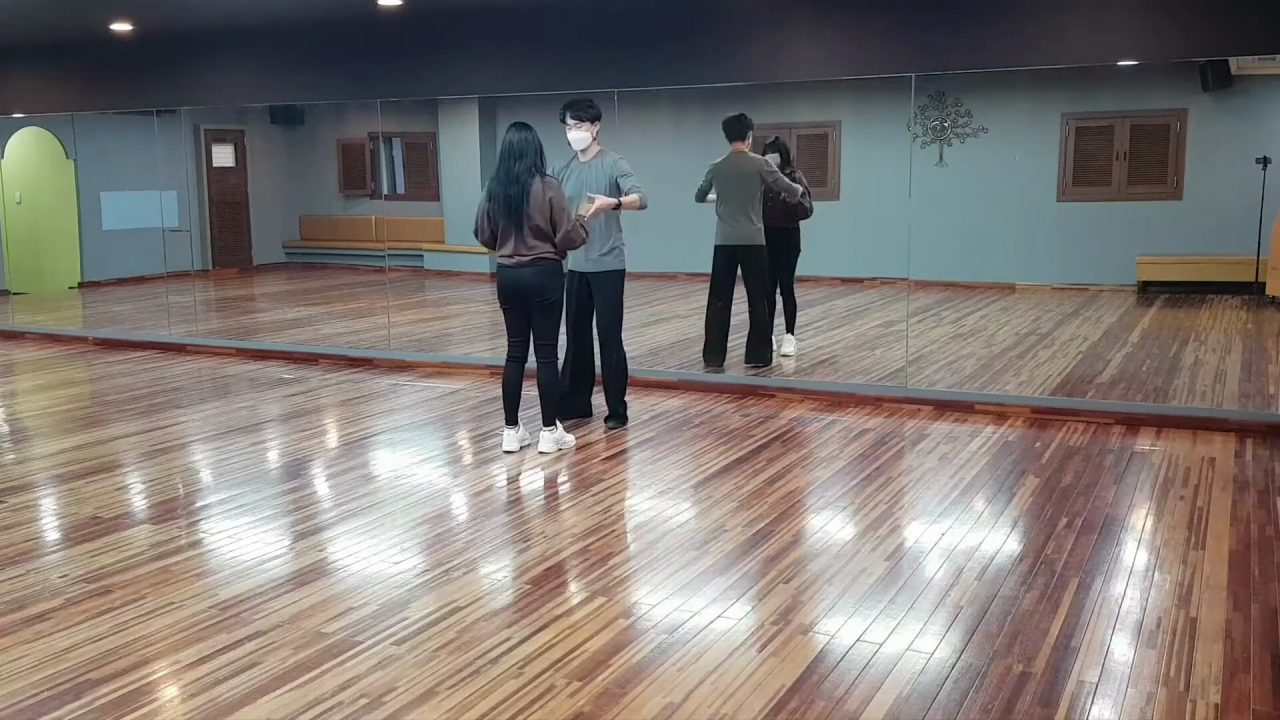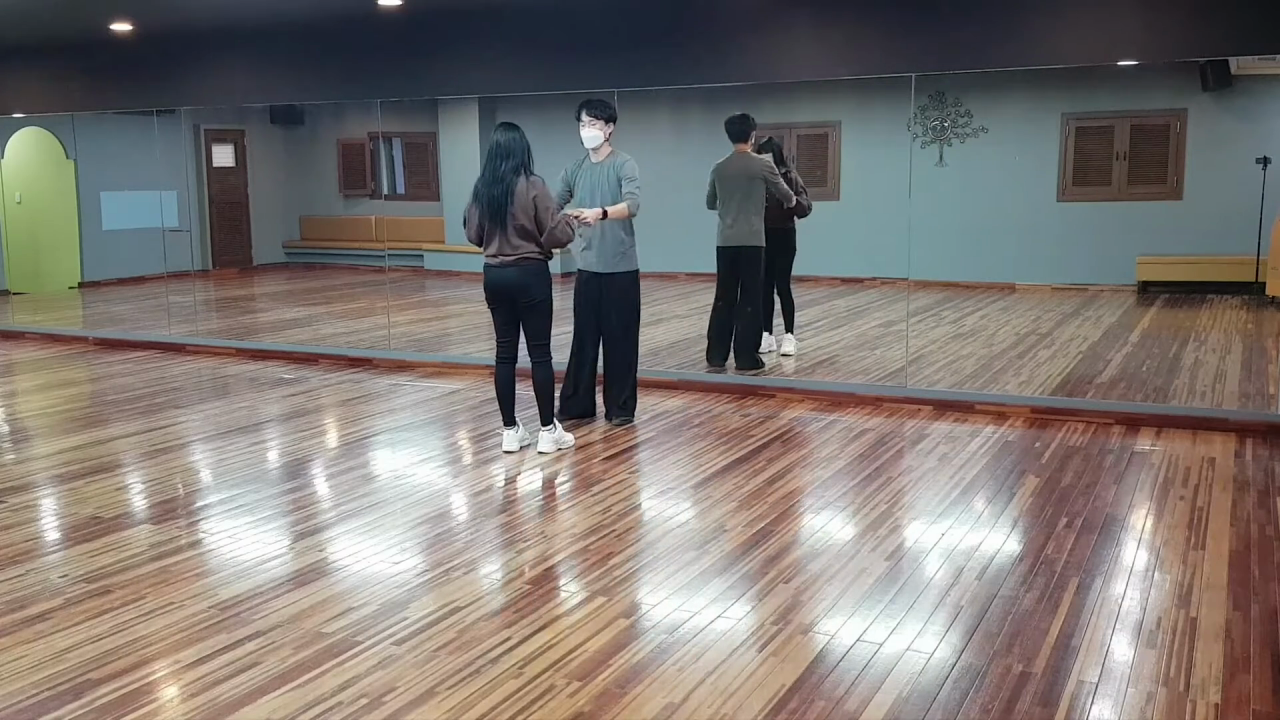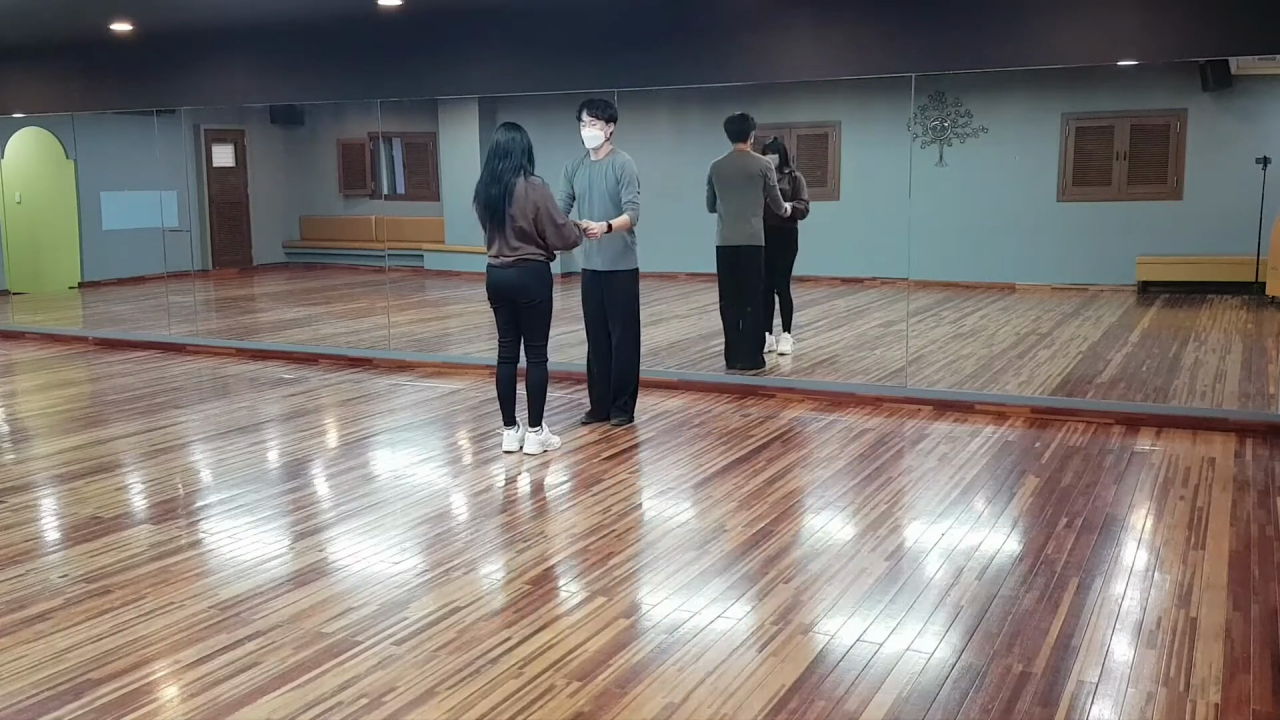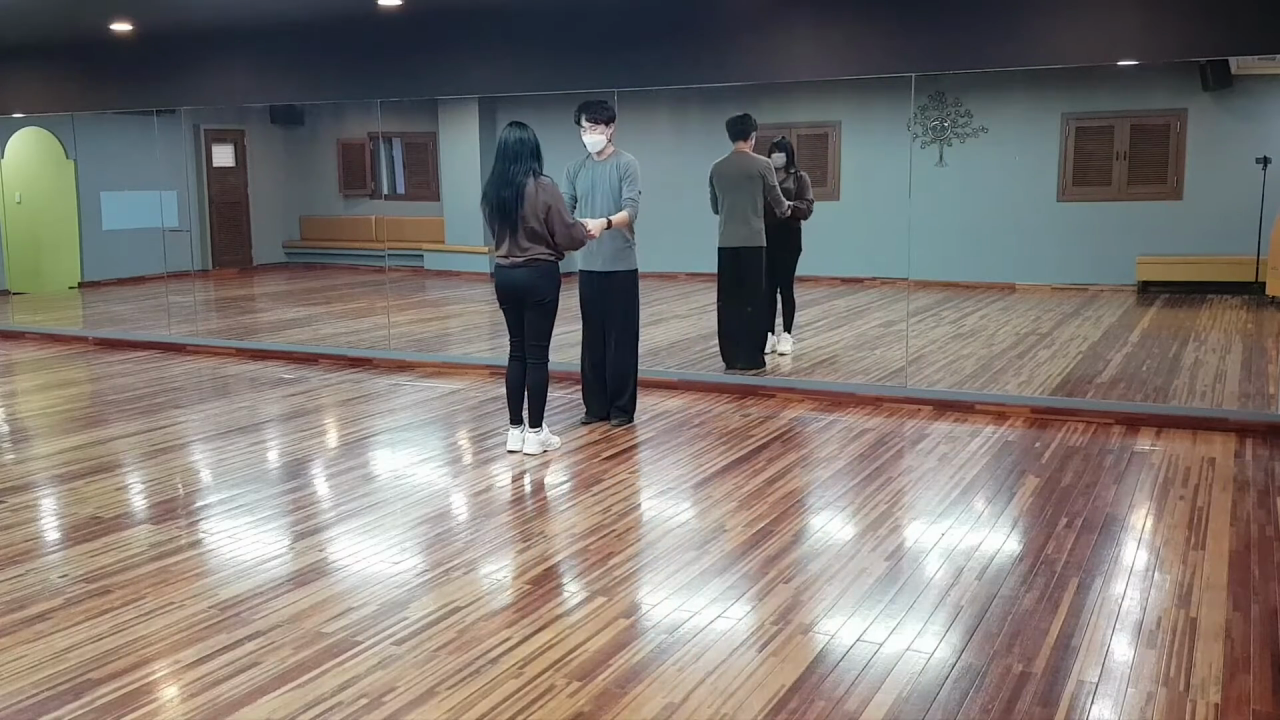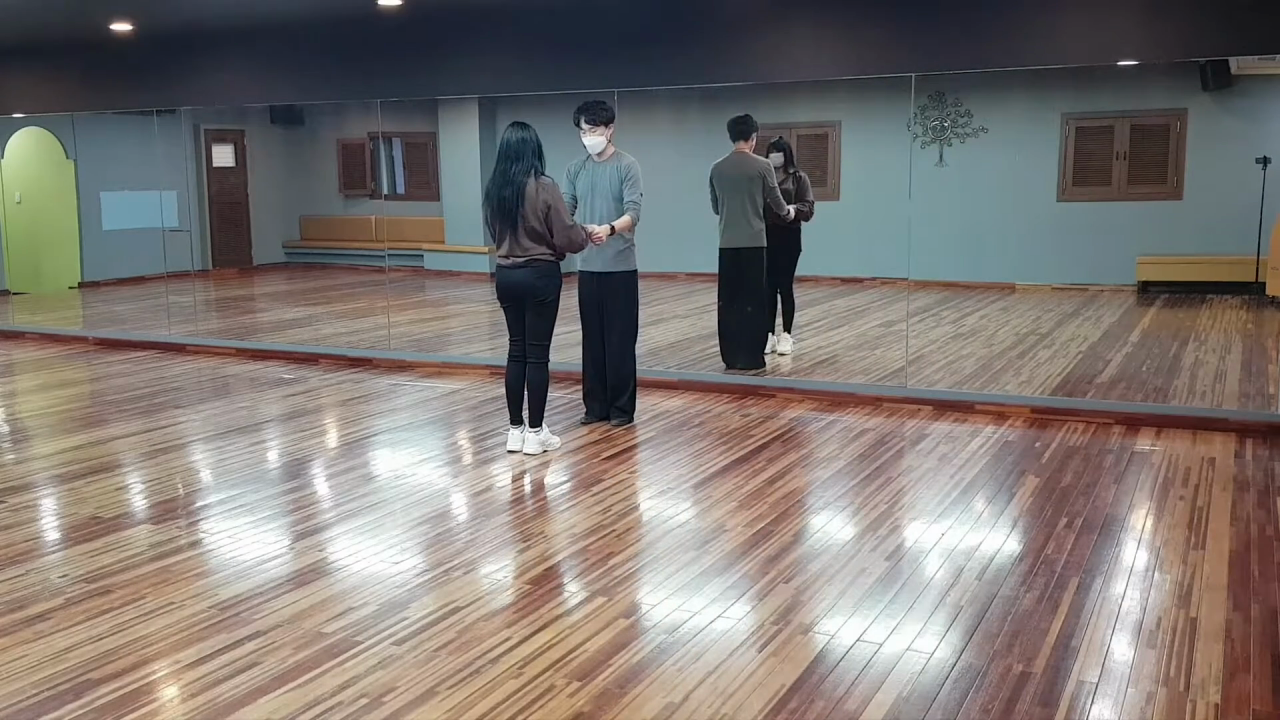
dt=0.4s
person 1, frame 1
left shoulder: (494, 189)
right shoulder: (547, 186)
left elbow: (484, 236)
right elbow: (569, 238)
right wrist: (582, 217)
left hip: (507, 275)
right hip: (542, 274)
left knee: (515, 351)
right knee: (546, 353)
left ankle: (512, 431)
right ankle: (550, 432)
person 1, frame 2
left shoulder: (482, 188)
right shoulder: (532, 185)
left elbow: (473, 234)
right elbow: (557, 235)
right wrist: (570, 220)
left hip: (494, 275)
right hip: (529, 274)
left knee: (505, 352)
right knee: (539, 353)
left ankle: (510, 431)
right ankle: (549, 431)
person 1, frame 3
left shoulder: (484, 189)
right shoulder: (533, 187)
right elbow: (561, 234)
right wrist: (577, 230)
left hip: (497, 274)
right hip: (530, 275)
left knee: (507, 352)
right knee: (536, 355)
left ankle: (511, 431)
right ankle: (535, 433)
person 1, frame 4
left shoulder: (492, 189)
right shoulder: (542, 187)
right elbow: (568, 235)
right wrist: (584, 230)
left hip: (505, 274)
right hip: (538, 275)
left knee: (517, 351)
right knee: (537, 354)
left ankle: (515, 429)
right ankle: (535, 433)
person 1, frame 5
left shoulder: (494, 188)
right shoulder: (543, 187)
right elbow: (566, 238)
right wrist: (585, 233)
left hip: (506, 275)
right hip: (539, 276)
left knee: (516, 351)
right knee: (537, 354)
left ankle: (515, 429)
right ankle: (535, 433)
person 2, frame 1
left shoulder: (613, 163)
right shoulder: (563, 169)
left elbow: (641, 199)
left wrist: (612, 202)
left hip: (608, 265)
right hip: (576, 266)
left knee: (609, 337)
right knee: (577, 337)
left ankle: (617, 410)
right ankle: (574, 403)
person 2, frame 2
left shoulder: (624, 164)
right shoulder: (574, 170)
left elbow: (632, 204)
right elbow: (553, 205)
left wrist: (600, 213)
left hip: (620, 267)
right hip: (587, 266)
left knee: (620, 337)
right knee: (584, 335)
left ankle: (621, 406)
right ankle: (578, 403)
person 2, frame 3
left shoulder: (623, 164)
right shoulder: (574, 168)
left elbow: (632, 214)
right elbow: (561, 207)
left wrist: (605, 227)
left hip: (621, 265)
right hip: (591, 265)
left knee: (623, 335)
right knee: (596, 337)
left ankle: (622, 406)
right ankle: (600, 403)
person 2, frame 4
left shoulder: (626, 164)
right shoulder: (575, 169)
left elbow: (631, 210)
right elbow: (564, 209)
left wrist: (604, 223)
left hip: (620, 265)
right hip: (588, 265)
left knee: (621, 337)
right knee: (592, 337)
left ankle: (621, 407)
right ankle: (596, 404)
person 2, frame 5
left shoulder: (627, 166)
right shoulder: (575, 169)
left elbow: (633, 213)
right elbow: (565, 210)
left wrist: (609, 229)
left hip: (620, 267)
right hip: (587, 266)
left knee: (620, 338)
right knee: (592, 338)
left ankle: (622, 407)
right ankle: (596, 405)
person 3, frame 1
left shoulder: (716, 168)
right shoulder: (760, 164)
left elbow: (699, 197)
right elbow: (793, 193)
right wrist: (798, 189)
left hip: (724, 242)
right hip: (752, 241)
left knee: (719, 300)
right knee: (758, 299)
left ankle: (713, 356)
right ankle: (759, 355)
person 3, frame 2
left shoulder: (719, 168)
right shoulder: (762, 165)
left elbow: (710, 204)
right elbow: (788, 197)
right wrist: (791, 201)
left hip: (725, 242)
right hip: (751, 242)
left knee: (723, 299)
right knee: (749, 300)
left ankle: (716, 357)
right ankle: (746, 359)
person 3, frame 3
left shoulder: (716, 167)
right shoulder: (762, 165)
left elbow: (710, 206)
right elbow: (775, 201)
right wrist: (786, 209)
left hip: (725, 242)
right hip: (752, 241)
left knee: (728, 300)
right knee: (751, 299)
left ankle: (733, 356)
right ankle: (749, 357)
person 3, frame 4
left shoulder: (717, 168)
right shoulder: (761, 165)
right elbow: (777, 200)
right wrist: (786, 209)
left hip: (726, 243)
right hip: (752, 242)
left knee: (727, 300)
right knee: (752, 300)
left ankle: (731, 356)
right ankle: (750, 357)
person 3, frame 5
left shoulder: (717, 169)
right shoulder: (761, 166)
right elbow: (776, 202)
right wrist: (788, 212)
left hip: (726, 243)
right hip: (753, 243)
left knee: (728, 301)
right knee: (753, 301)
left ankle: (731, 357)
right ankle: (750, 358)
person 4, frame 1
left shoulder: (795, 177)
left elbow: (806, 211)
left wrist: (795, 199)
left hip: (787, 237)
right hip: (765, 237)
left knee: (786, 288)
right knee: (767, 288)
left ankle: (789, 336)
right ankle: (767, 335)
person 4, frame 2
left shoulder: (790, 177)
left elbow: (806, 208)
left wrist: (794, 201)
left hip: (783, 238)
left knee: (783, 287)
right knee: (765, 288)
left ankle: (789, 336)
right ankle: (767, 335)
person 4, frame 3
left shoulder: (794, 178)
left elbow: (803, 207)
left wrist: (788, 207)
left hip: (785, 238)
right hip: (762, 237)
left knee: (782, 287)
right knee: (765, 288)
left ankle: (786, 335)
right ankle: (767, 335)
person 4, frame 4
left shoulder: (799, 178)
left elbow: (807, 208)
left wrist: (788, 206)
left hip: (788, 237)
right hip: (765, 236)
left knee: (786, 287)
right knee: (768, 287)
left ankle: (786, 335)
right ankle: (769, 335)
person 4, frame 5
left shoulder: (799, 178)
left elbow: (808, 208)
left wrist: (793, 209)
left hip: (788, 238)
right hip: (765, 237)
left knee: (785, 287)
right knee: (768, 288)
left ankle: (786, 335)
right ankle: (769, 335)
